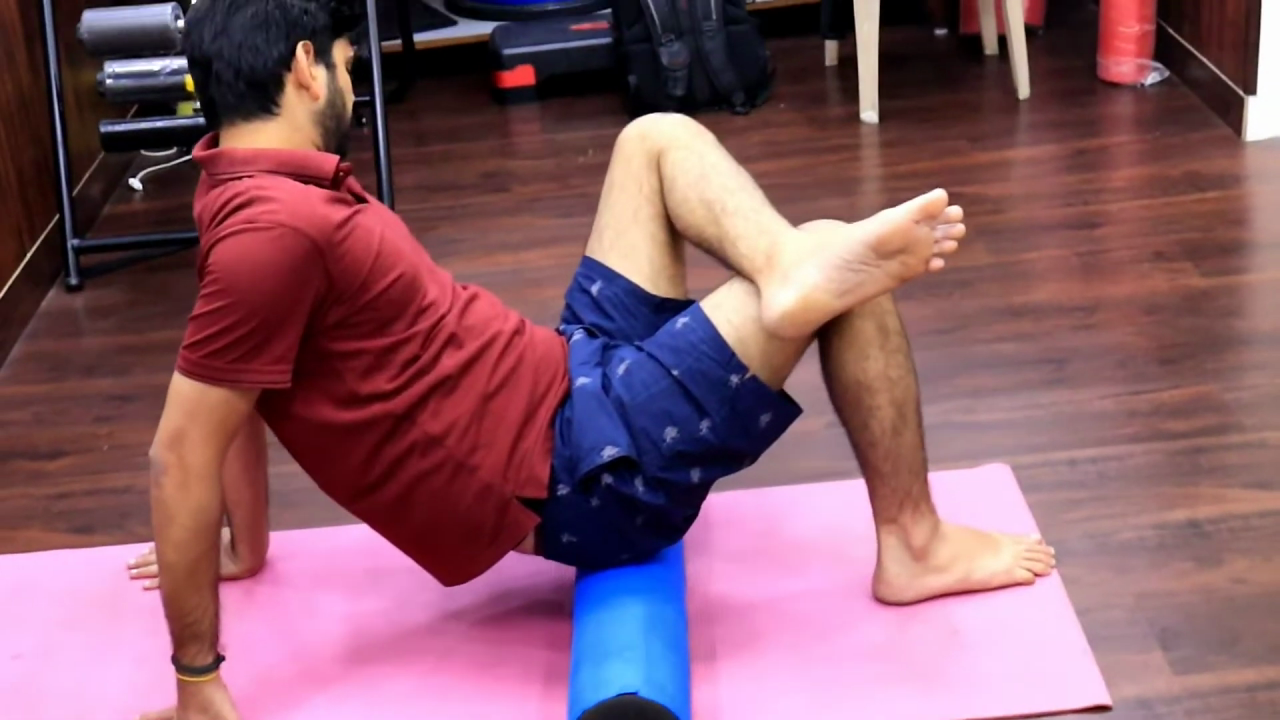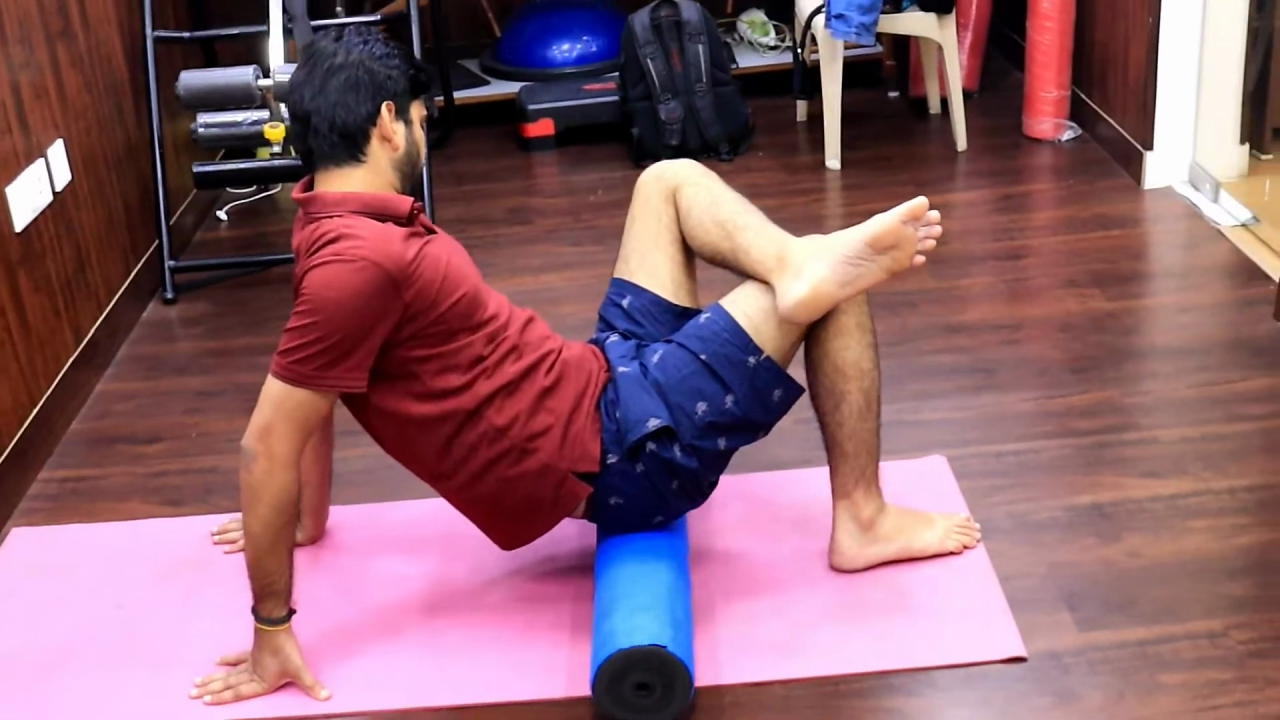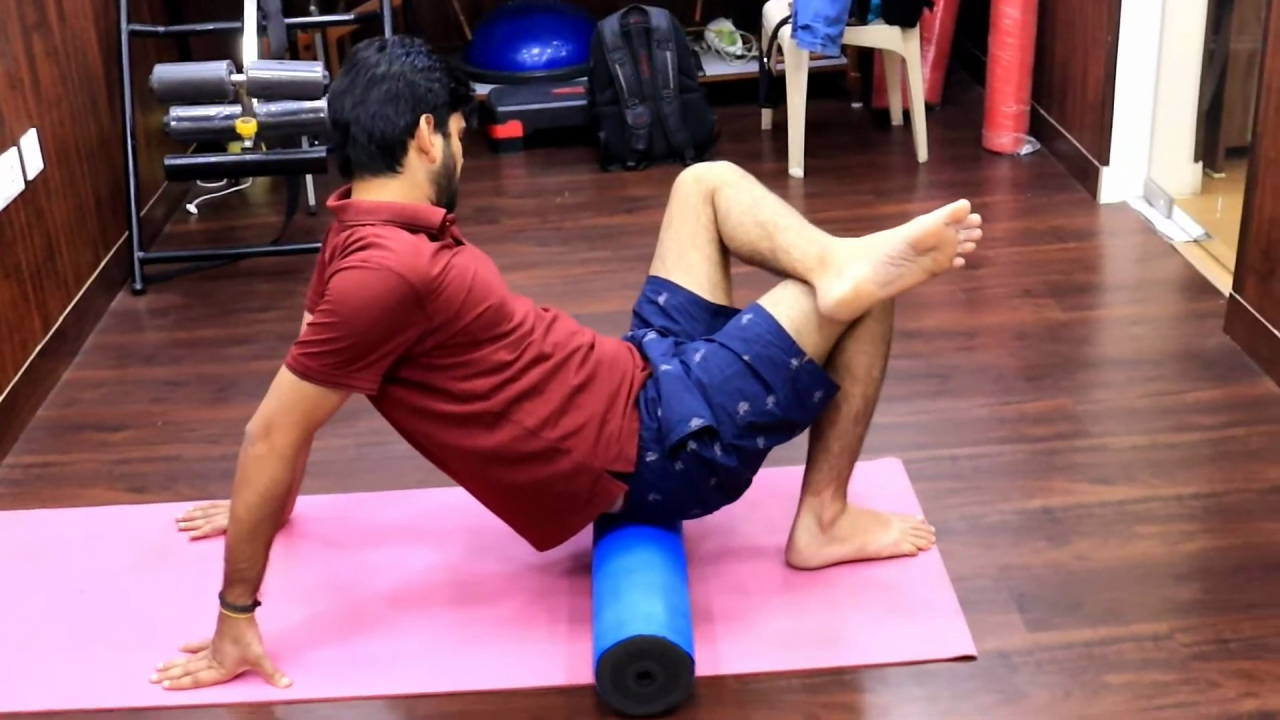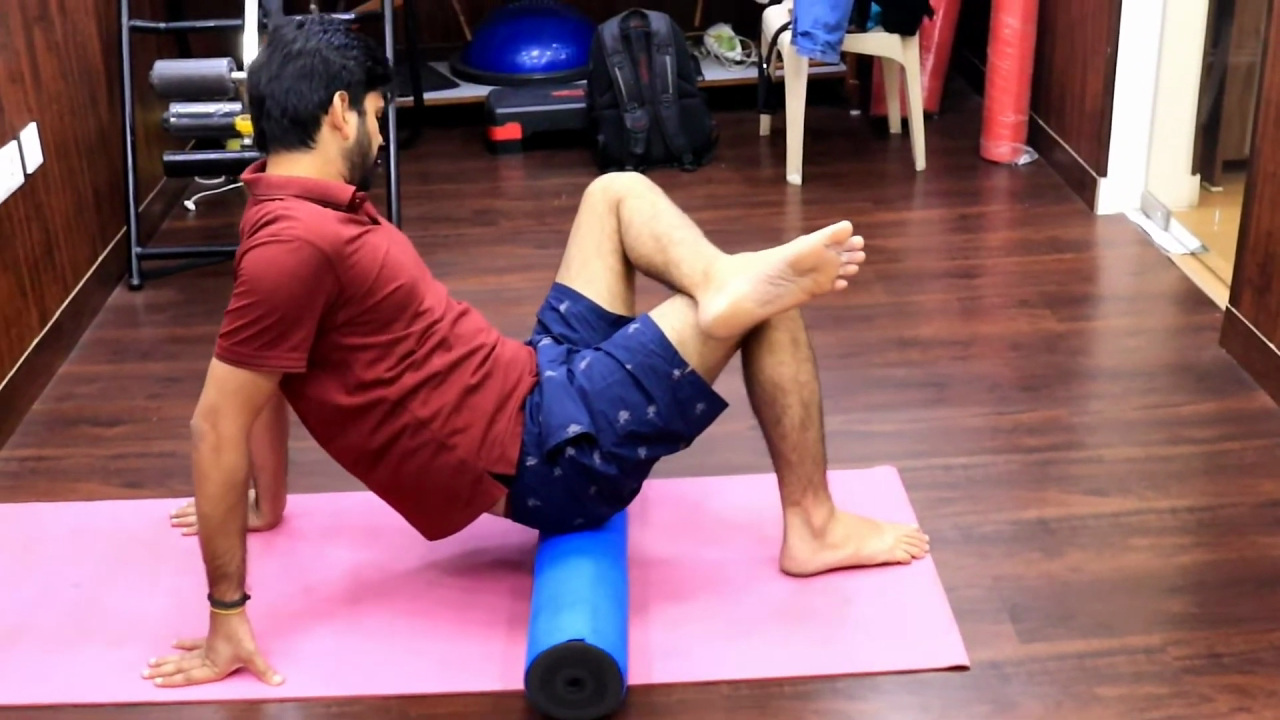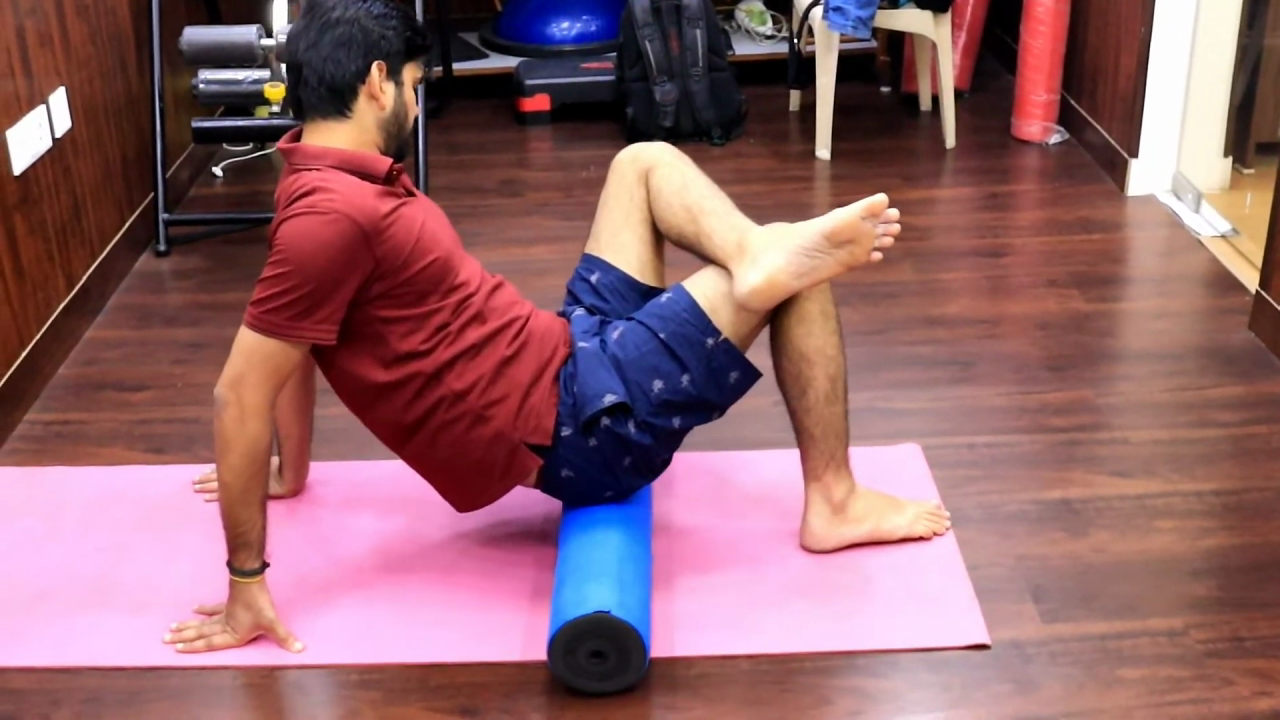
dt=1s
person 1, frame 1
left shoulder: (257, 187)
right shoulder: (277, 228)
left elbow: (241, 401)
right elbow: (181, 457)
left wrist: (246, 546)
left hip: (577, 377)
right hip: (588, 471)
left knee: (657, 141)
right knee: (840, 270)
left ankle: (792, 277)
right ankle: (914, 546)
person 1, frame 2
left shoulder: (341, 224)
right shoulder: (361, 259)
left elbow: (309, 395)
right elbow: (267, 445)
left wrist: (310, 519)
right wrist: (272, 629)
left hip: (607, 379)
right hip: (624, 447)
left knee: (672, 179)
right knee: (833, 287)
left ankle: (801, 266)
right ankle: (863, 518)
person 1, frame 3
left shoulder: (367, 230)
right shoulder: (389, 270)
left elbow: (306, 359)
right elbow: (272, 433)
right wrist: (235, 621)
left hip: (642, 375)
right hip: (661, 441)
left knee: (709, 182)
right knee: (863, 291)
left ankle: (839, 262)
right ankle: (827, 519)
person 1, frame 4
left shoulder: (298, 208)
right shoulder: (296, 243)
left elbow: (267, 377)
right elbow: (217, 425)
left wrist: (268, 503)
right wrist: (227, 615)
left hip: (540, 382)
right hip: (544, 452)
left knee: (618, 193)
right knee: (771, 305)
left ankle: (724, 284)
right ankle: (814, 525)
person 1, frame 5
left shoulder: (333, 176)
right shoulder: (333, 213)
left elbow: (294, 344)
right elbow: (240, 395)
left wrist: (292, 469)
right wrist: (246, 583)
left hip: (571, 351)
right hip: (577, 422)
left knee: (646, 162)
right knee: (799, 276)
left ankle: (760, 255)
right ankle: (834, 501)
